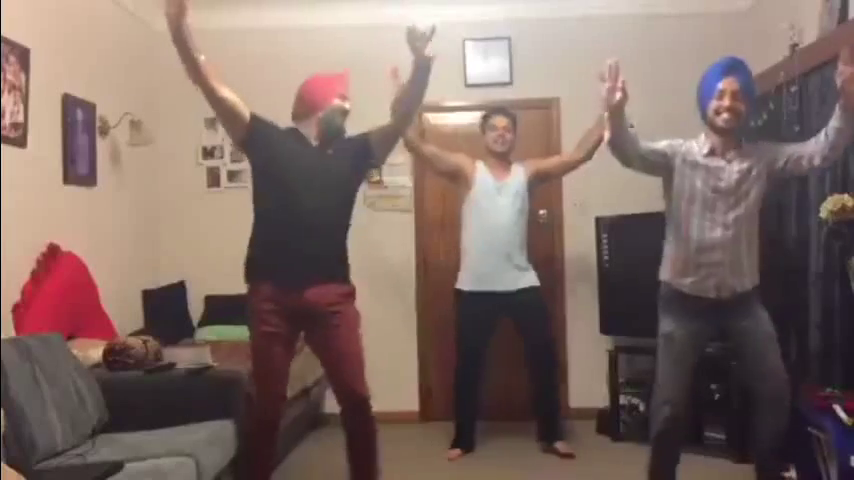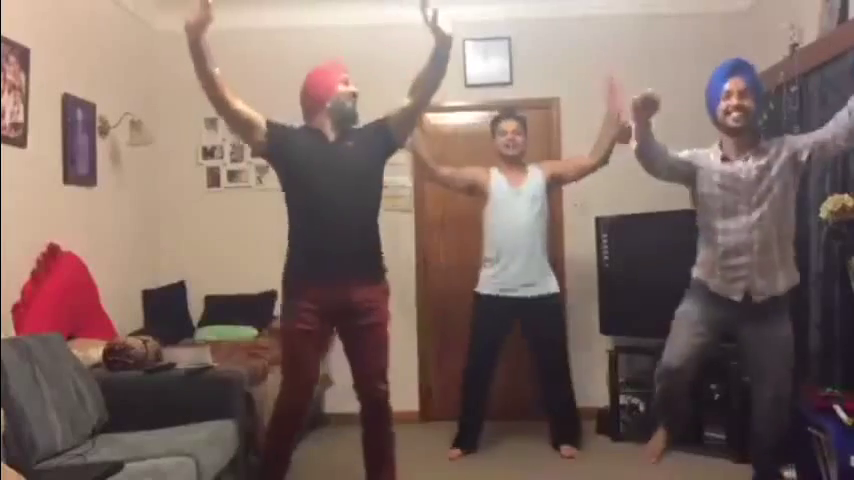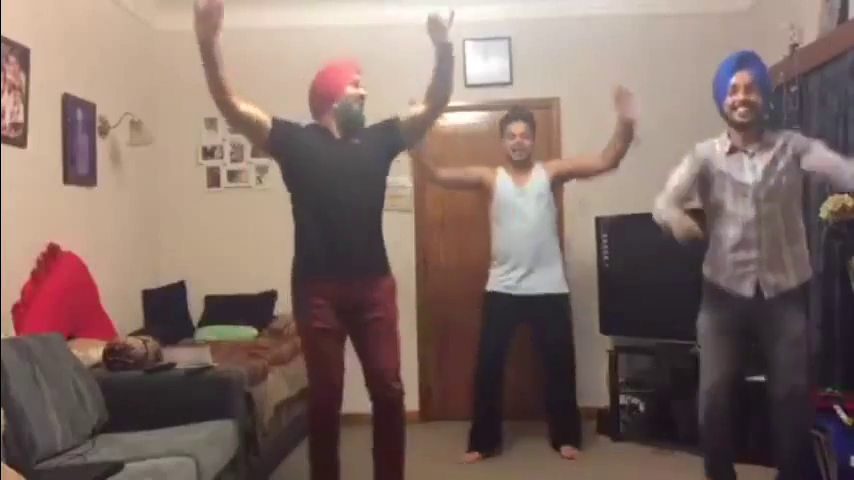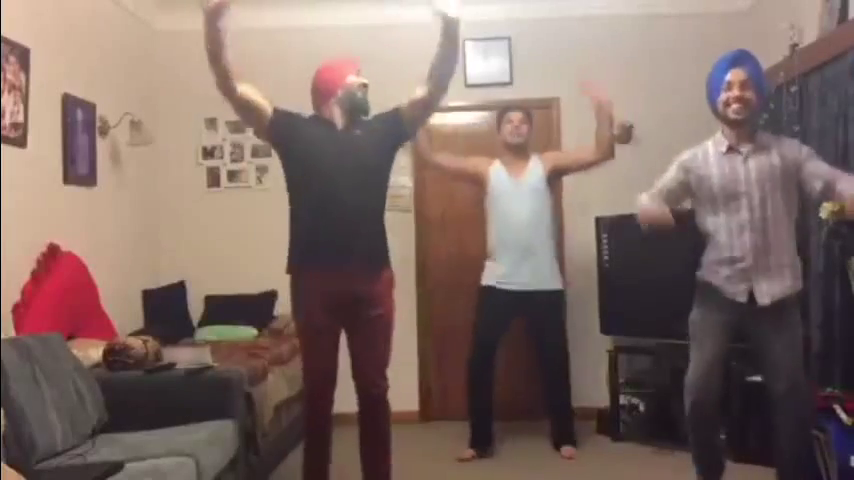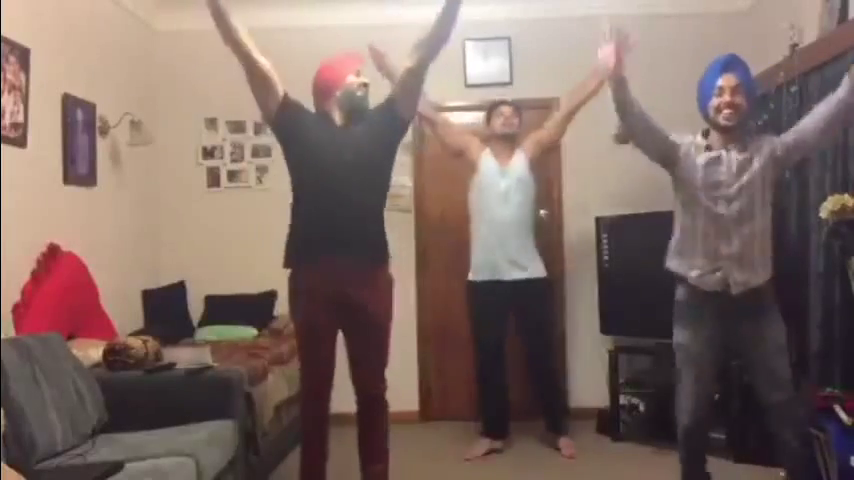
dt=0.2s
person 1, frame 1
left shoulder: (352, 154)
right shoulder: (269, 142)
left elbow: (400, 120)
right elbow: (214, 90)
left wrist: (421, 65)
left hip: (332, 293)
right hip: (273, 293)
left knee: (356, 396)
right knee: (267, 403)
person 1, frame 2
left shoulder: (371, 142)
right shoulder: (288, 144)
left elbow: (418, 99)
right elbow: (227, 104)
left wrist: (441, 43)
right wrist: (197, 43)
left hip: (366, 290)
right hip: (308, 292)
left knee: (375, 395)
right knee: (294, 397)
person 1, frame 3
left shoulder: (379, 140)
right shoulder: (295, 142)
left elbow: (433, 107)
right elbow: (231, 106)
left wrist: (443, 49)
right wrist: (208, 39)
left hip: (373, 285)
right hip: (317, 287)
left knee: (388, 391)
right knee: (325, 396)
person 1, frame 4
left shoulder: (382, 131)
right shoulder: (296, 132)
left elbow: (434, 92)
right elbow: (231, 90)
left hip: (372, 280)
right hip: (315, 280)
left knee: (373, 390)
right knee: (317, 392)
person 1, frame 5
left shoulder: (382, 125)
right shoulder: (299, 126)
left elbow: (420, 60)
right elbow: (252, 60)
left hip: (370, 277)
right hip: (313, 277)
left knee: (371, 389)
right knee: (315, 390)
person 2, frame 1
left shoulder: (763, 158)
right shoulder: (677, 155)
right elbow: (630, 155)
right wrist: (615, 114)
left hip: (741, 297)
right hip: (684, 296)
left knee: (774, 390)
right knee: (671, 401)
person 2, frame 2
left shoulder: (787, 153)
right shoulder: (698, 162)
right elbow: (657, 163)
right wrist: (641, 123)
left hip: (768, 298)
right hip: (710, 292)
left knee: (774, 399)
right knee: (673, 368)
right ankle: (669, 424)
person 2, frame 3
left shoulder: (793, 147)
right shoulder: (705, 156)
right elbow: (666, 202)
right wrist: (675, 217)
left hip: (782, 292)
right hip: (724, 291)
left knee: (792, 394)
right knee: (715, 396)
person 2, frame 4
left shoulder: (788, 153)
right shoulder: (695, 161)
right elbow: (654, 201)
right wrist: (649, 208)
left hip: (777, 295)
right hip: (718, 293)
left knee: (791, 399)
right knee: (700, 392)
person 2, frame 5
left shoulder: (769, 150)
right shoulder: (680, 153)
right elbow: (636, 126)
right wrist: (617, 77)
left hip: (753, 296)
right hip: (697, 297)
left knee: (782, 401)
right knee: (693, 409)
person 3, frame 1
left shoulder: (529, 170)
right shoulder: (466, 169)
left elbow: (579, 155)
right elbow: (420, 148)
left wrist: (605, 115)
left hip: (521, 283)
right hip: (474, 286)
left knee: (544, 356)
right knee: (468, 364)
left ankle: (552, 434)
right ankle: (463, 439)
person 3, frame 2
left shoulder: (546, 173)
right shoulder: (482, 178)
left elbow: (596, 159)
right elbow: (435, 172)
left wrist: (614, 116)
right wrist: (416, 130)
left hip: (541, 291)
right hip: (493, 291)
left knee: (555, 367)
right knee: (477, 367)
left ankle: (565, 436)
right ankle: (465, 439)
person 3, frame 3
left shoulder: (552, 172)
right shoulder: (487, 178)
left elbow: (606, 162)
right elbow: (439, 175)
left wrist: (625, 124)
right wrist: (415, 142)
left hip: (549, 289)
right hip: (502, 289)
left knee: (560, 365)
right knee: (488, 366)
left ankle: (565, 436)
right ankle: (484, 441)
person 3, frame 4
left shoulder: (548, 163)
right shoulder: (483, 168)
left elbow: (602, 154)
right elbow: (433, 160)
left wrist: (604, 113)
left hip: (544, 285)
right hip: (497, 284)
left knee: (555, 362)
right knee: (479, 360)
left ankle: (564, 436)
right ankle: (480, 439)
person 3, frame 5
left shoulder: (531, 150)
right shoulder: (474, 152)
left elbow: (567, 110)
right elbow: (430, 115)
left wrist: (602, 73)
right wrist: (393, 74)
left hip: (529, 275)
right hip: (484, 277)
left knee: (541, 354)
right knee: (488, 358)
left ankle: (560, 430)
right ankle: (493, 432)
